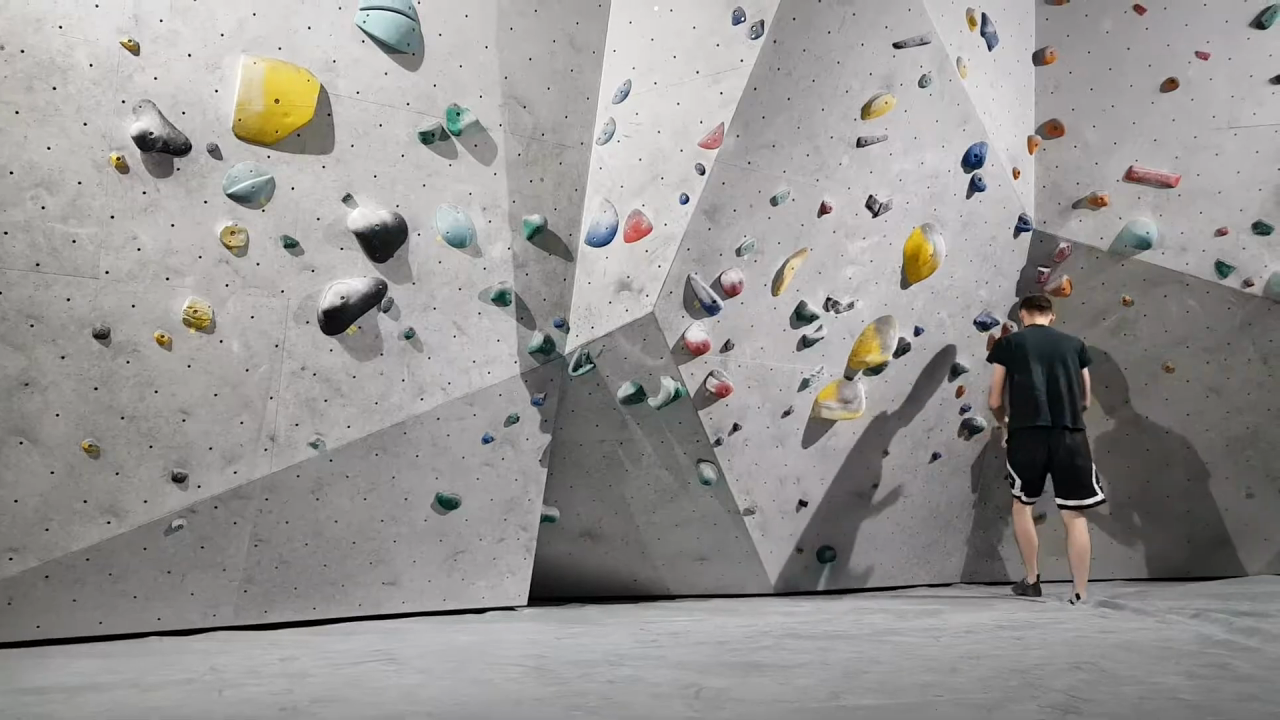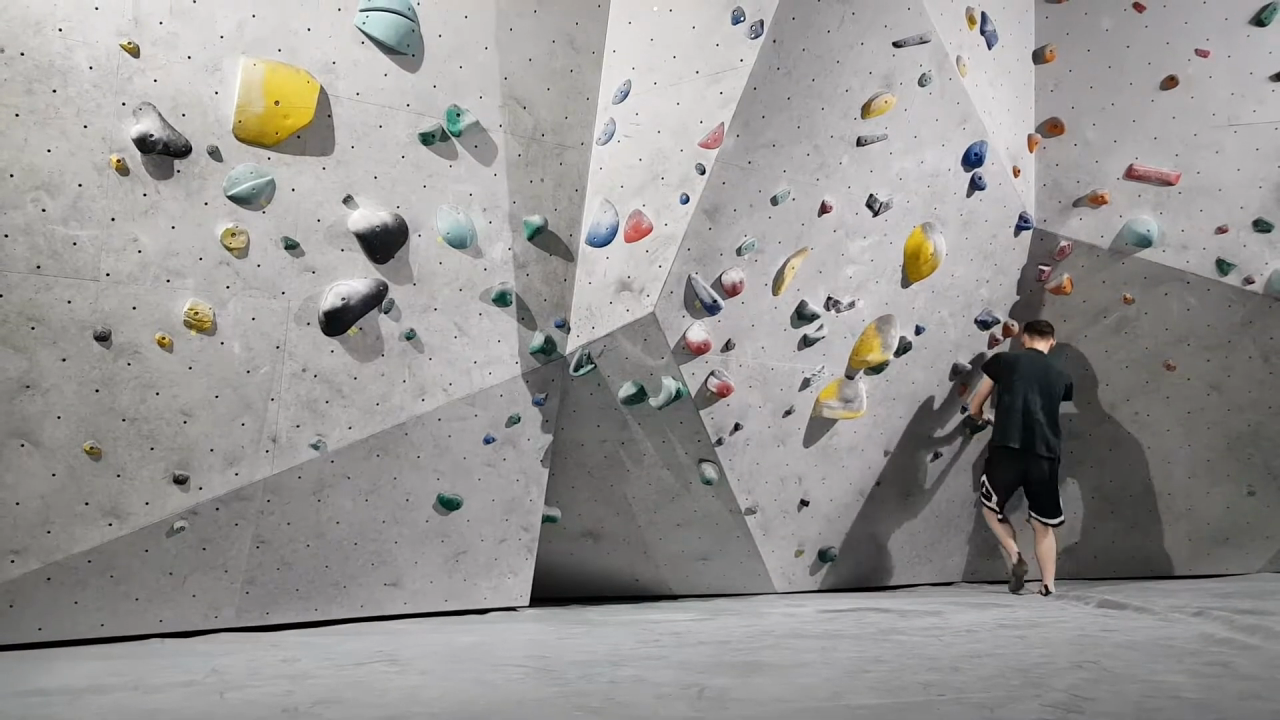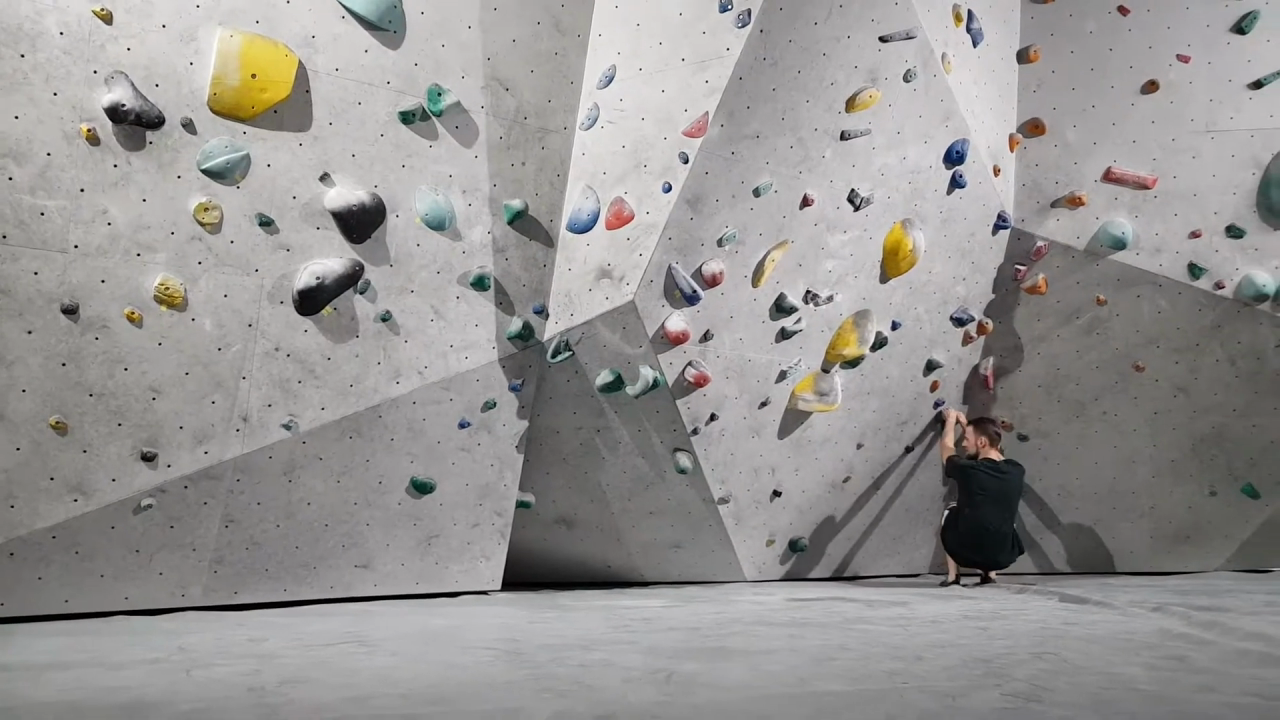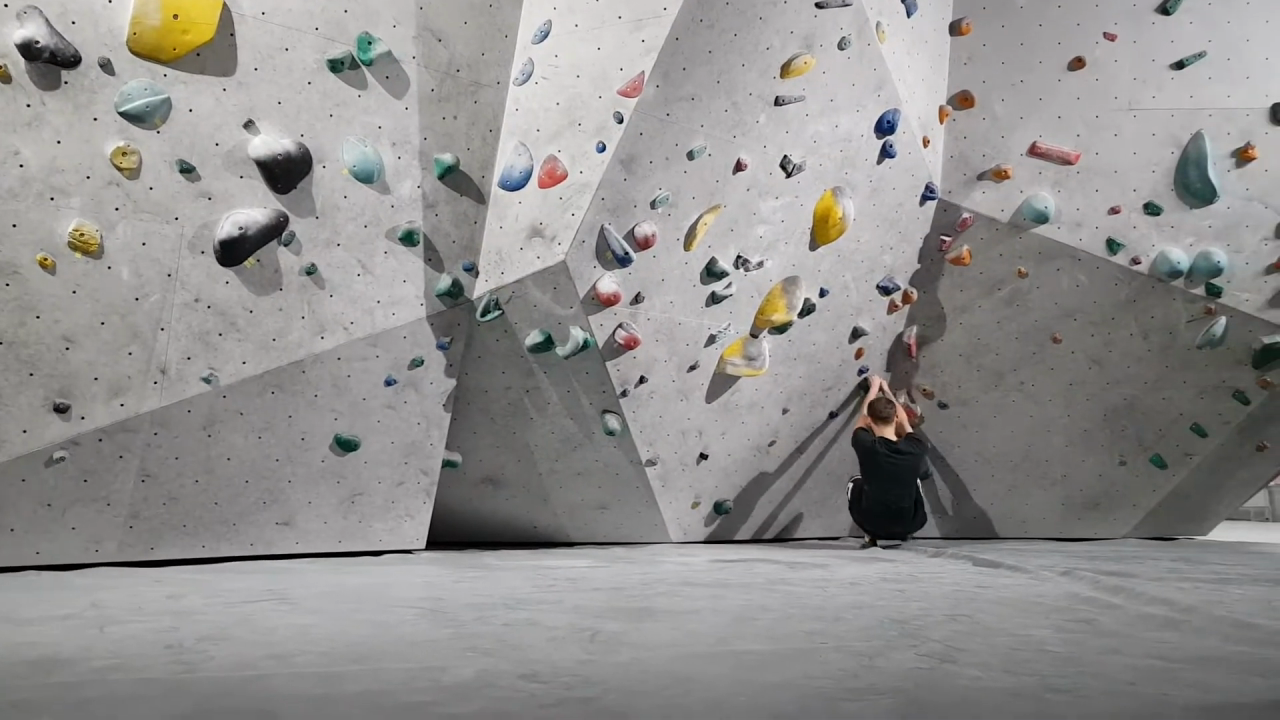
dt=1s
person 1, frame 1
left shoulder: (1008, 343)
right shoulder: (1075, 344)
left elbow: (995, 401)
right elbow: (1085, 400)
left wrist: (1004, 423)
left hip: (1027, 433)
right hip: (1071, 433)
left knee: (1021, 503)
right knee: (1074, 515)
left ankle: (1031, 579)
right ankle: (1080, 593)
person 1, frame 2
left shoulder: (1003, 361)
right shoulder: (1062, 376)
left elbow: (974, 407)
left wrist: (981, 418)
left hip: (1008, 449)
right hip: (1046, 454)
left knee: (991, 508)
right knee: (1043, 523)
left ankle: (1015, 557)
right ankle: (1049, 586)
person 1, frame 3
left shoulder: (966, 470)
right shoulder: (1016, 470)
left elbow: (946, 447)
right elbow: (993, 455)
left wrist: (951, 420)
right wrist: (966, 424)
left hip: (967, 554)
right hip: (1003, 556)
left knee: (950, 512)
left ankle: (952, 577)
right ankle: (990, 574)
person 1, frame 4
left shoulder: (866, 446)
right shoulder: (916, 448)
left elbow: (863, 417)
right elbow: (903, 421)
left wrist: (874, 387)
right wrist: (886, 390)
left hip: (873, 523)
right hip: (909, 524)
left knee: (855, 483)
left ankle: (870, 539)
